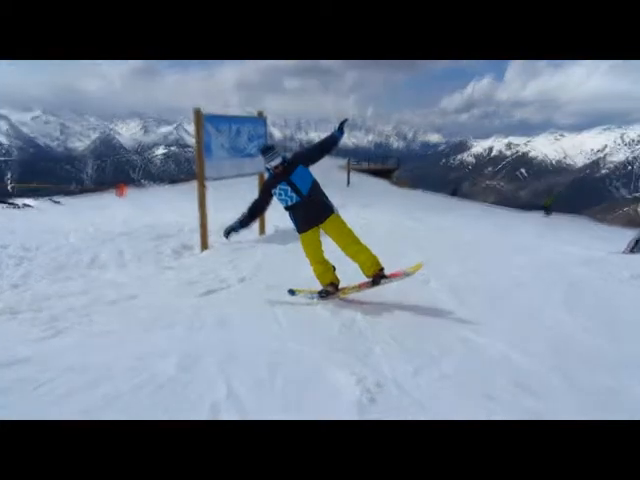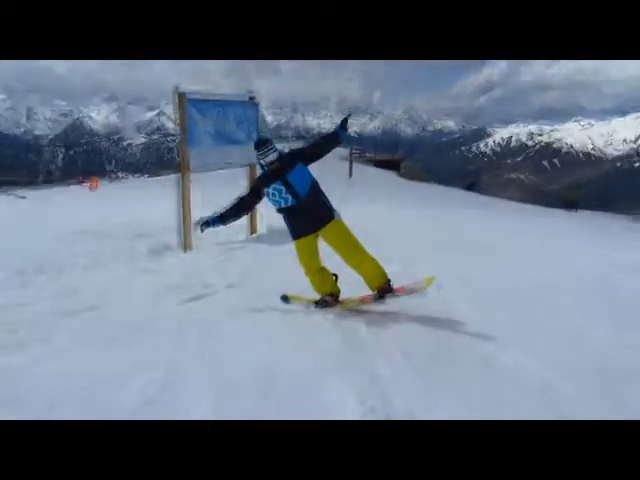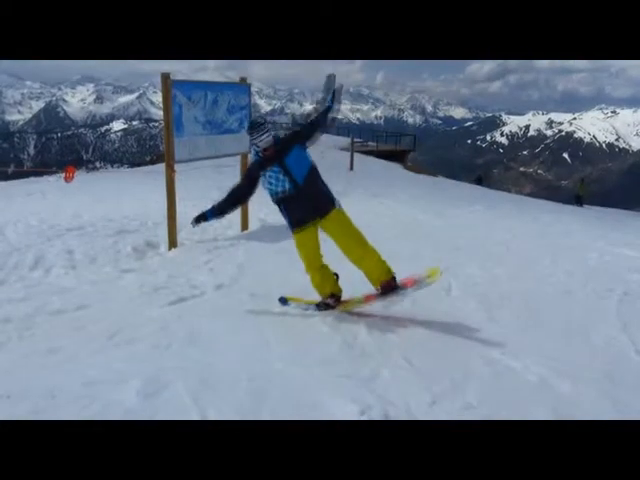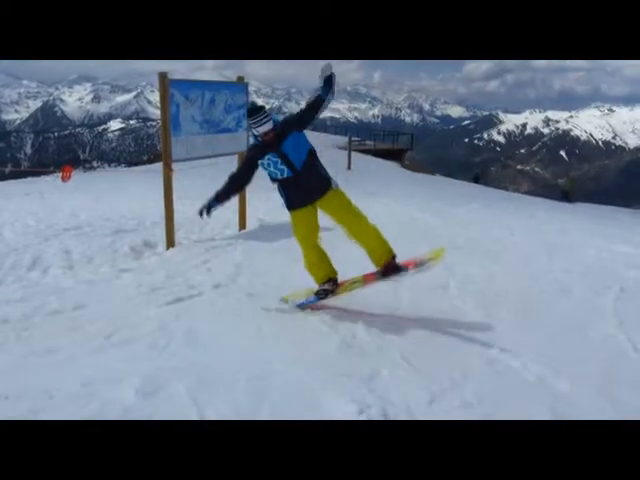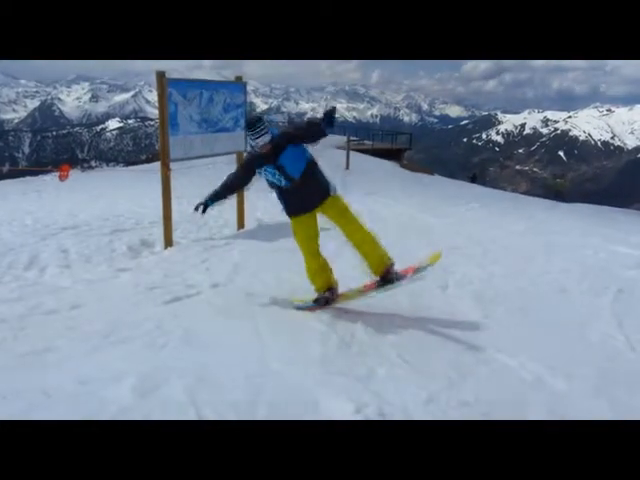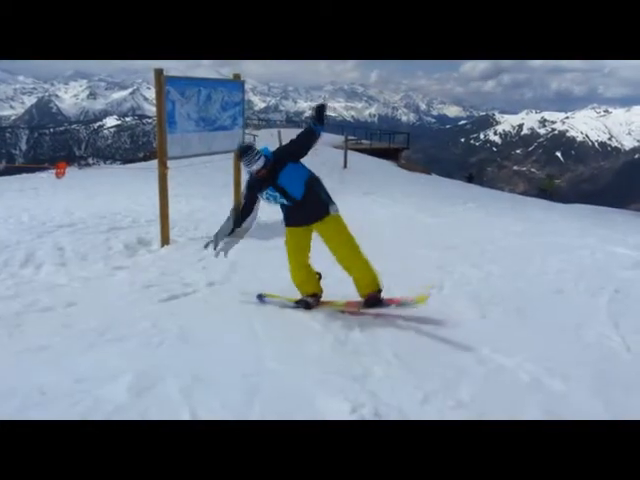
dt=0.4s
person 1, frame 1
left shoulder: (298, 161)
right shoulder: (270, 185)
left elbow: (320, 148)
right elbow: (257, 208)
right wrist: (236, 225)
left hip: (324, 212)
right hip: (304, 223)
left knee: (349, 243)
right knee: (315, 257)
right ankle: (330, 284)
person 1, frame 2
left shoulder: (295, 159)
right shoulder: (262, 183)
left elbow: (320, 146)
right elbow: (242, 205)
left wrist: (340, 131)
right wrist: (214, 220)
left hip: (323, 216)
right hip: (300, 229)
left knee: (352, 252)
right knee: (310, 267)
left ankle: (381, 284)
right ankle: (329, 293)
person 1, frame 3
left shoulder: (292, 142)
right shoulder: (257, 169)
left elbow: (316, 124)
right elbow: (237, 196)
left wrist: (331, 100)
right wrist: (210, 214)
left hip: (324, 205)
right hip: (299, 220)
left knee: (354, 245)
right knee: (311, 262)
left ankle: (385, 281)
right ankle: (330, 294)
person 1, frame 4
left shoulder: (291, 125)
right shoulder: (256, 152)
left elbow: (313, 107)
right elbow: (239, 179)
left wrist: (327, 87)
right wrist: (215, 200)
left hip: (322, 186)
right hip: (297, 201)
left knee: (354, 223)
right knee: (308, 244)
left ankle: (386, 261)
right ankle: (326, 280)
person 1, frame 5
left shoulder: (287, 138)
right shoulder: (253, 160)
left elbow: (312, 131)
right elbow: (235, 181)
left wrist: (325, 123)
right wrist: (211, 198)
left hip: (320, 193)
right hip: (297, 207)
left knee: (353, 230)
right knee: (309, 251)
left ankle: (384, 270)
right ankle: (326, 288)
person 1, frame 6
left shoulder: (284, 157)
right shoulder: (254, 185)
left elbow: (304, 140)
right elbow: (245, 211)
left wrist: (317, 123)
right wrist: (226, 232)
left hip: (320, 209)
right hip: (295, 220)
left knee: (346, 252)
right knee: (296, 263)
left ankle: (371, 291)
right ankle: (311, 293)
